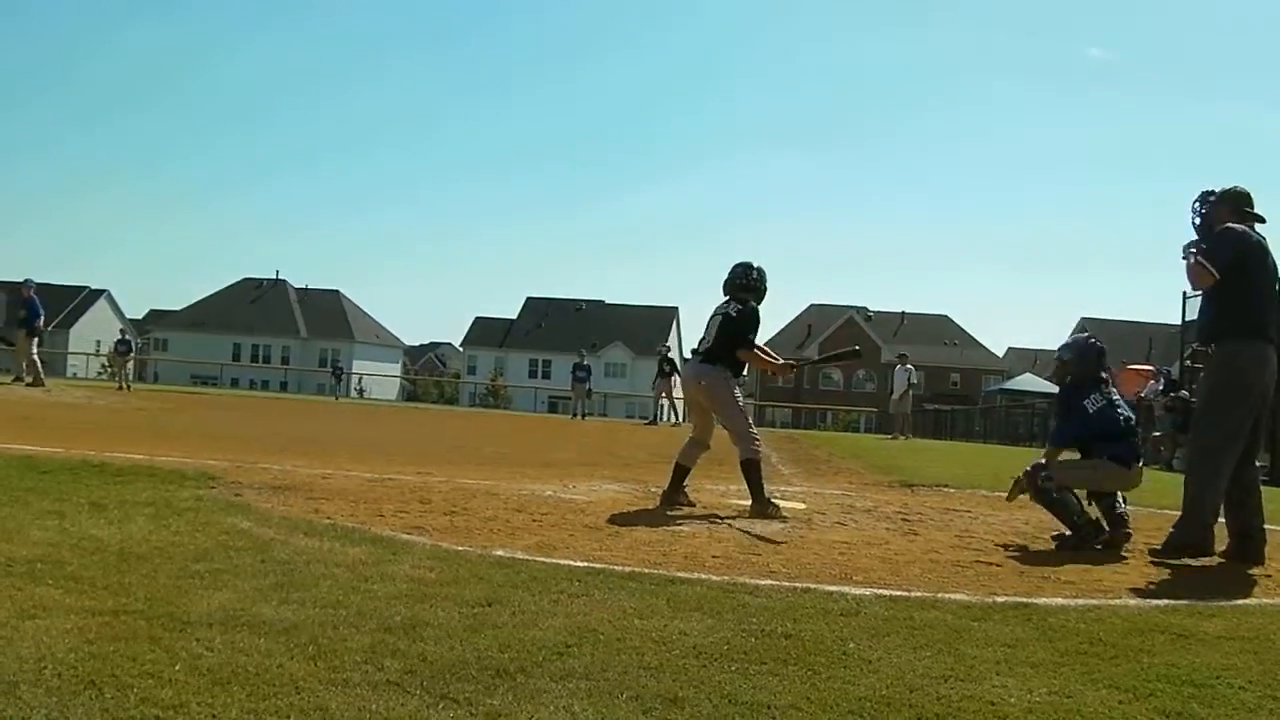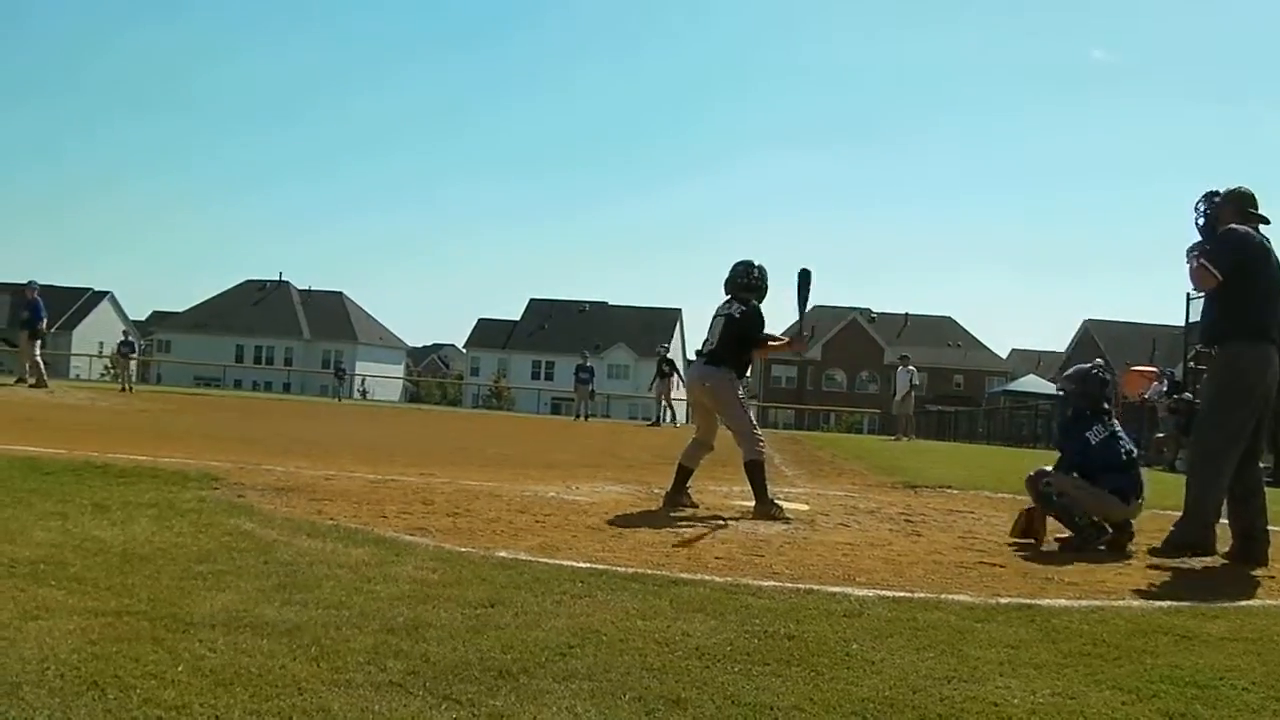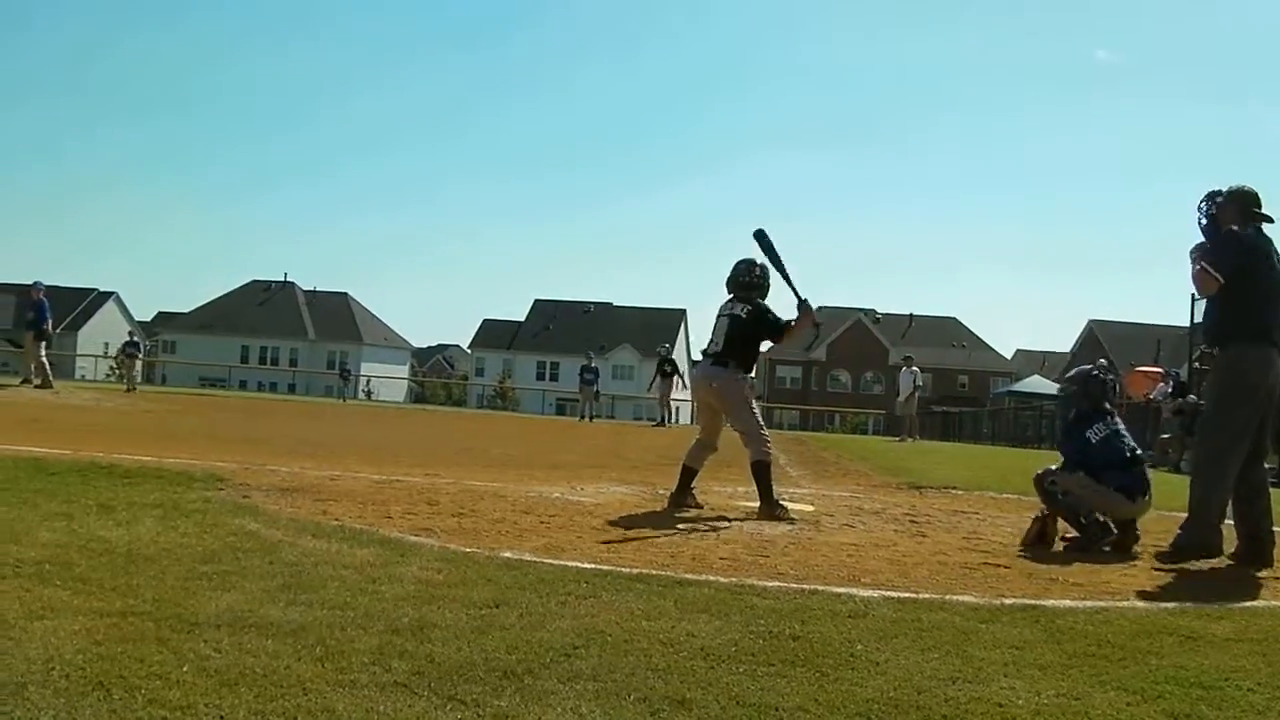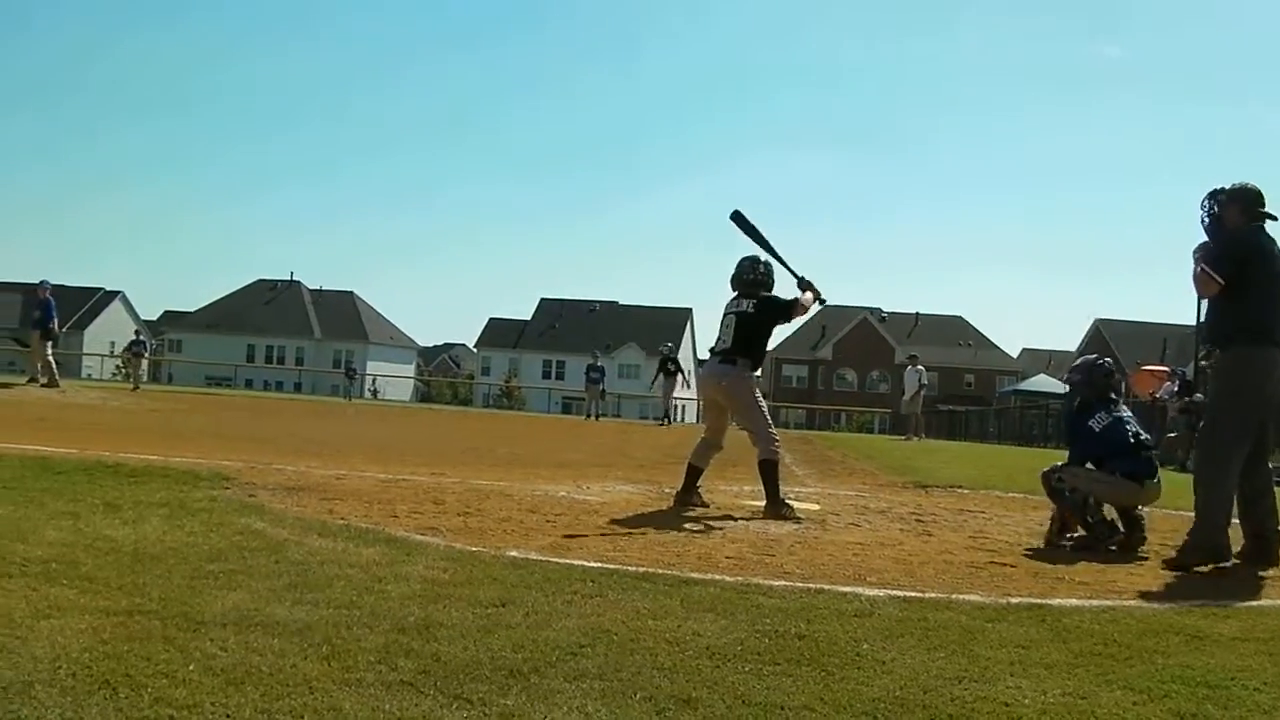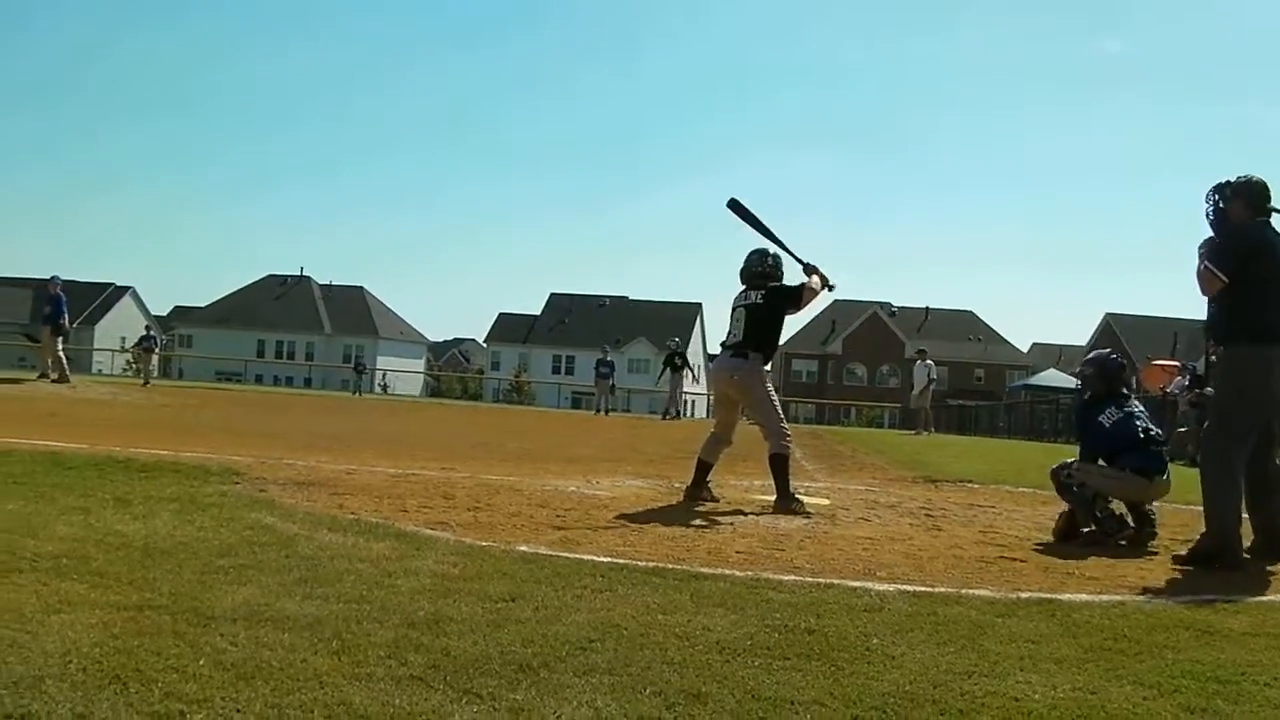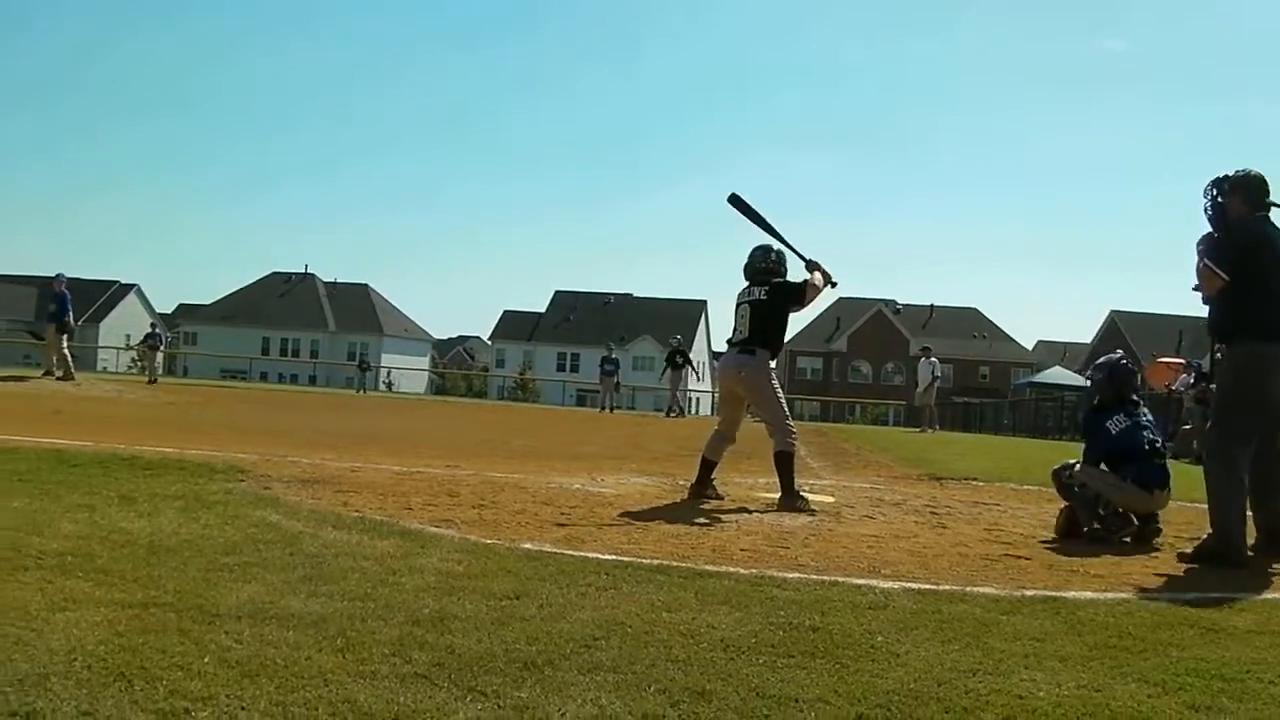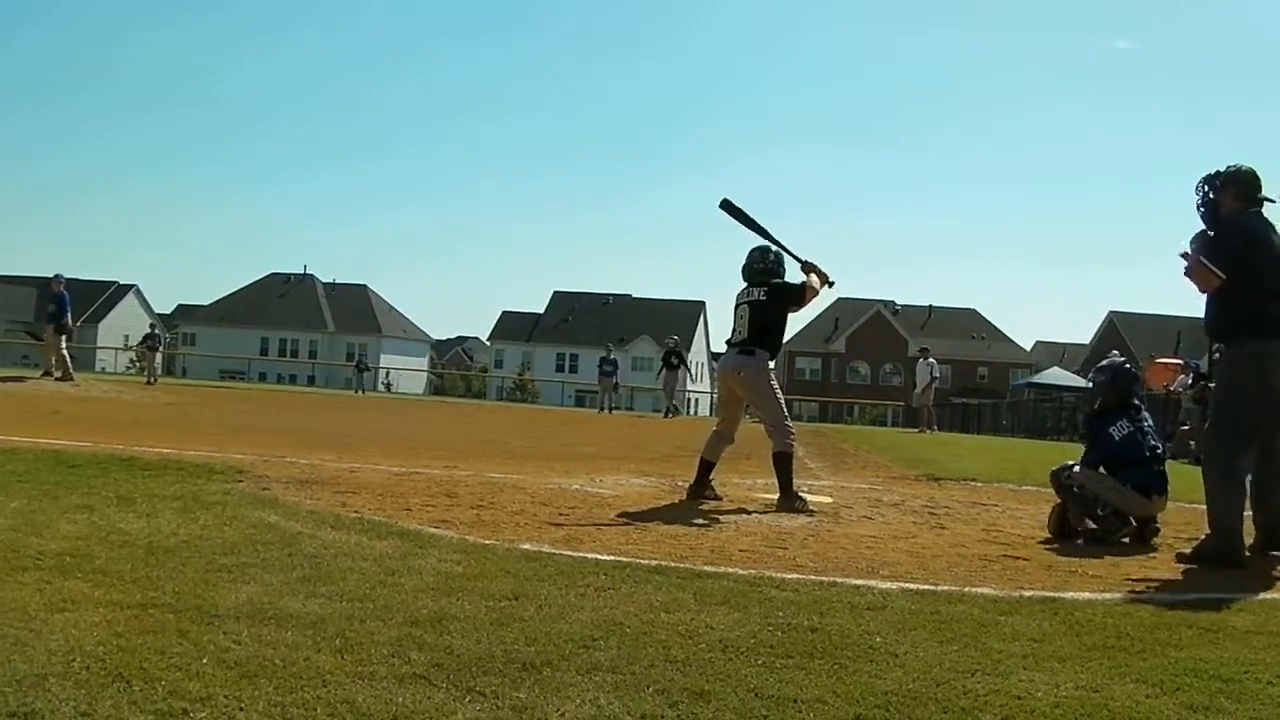
dt=0.1s
person 1, frame 1
left shoulder: (1230, 236)
left elbow: (1200, 280)
left wrist: (1191, 253)
left hip: (1236, 354)
left knee: (1209, 445)
right knee: (1242, 454)
left ankle: (1194, 533)
right ankle: (1247, 540)
person 1, frame 2
left shoulder: (1233, 237)
left elbow: (1204, 282)
left wrist: (1194, 256)
left hip: (1239, 355)
left knee: (1211, 446)
right knee: (1245, 455)
left ankle: (1194, 533)
person 1, frame 3
left shoulder: (1235, 238)
left elbow: (1206, 286)
left wrist: (1197, 257)
left hip: (1241, 357)
left knee: (1214, 447)
left ankle: (1200, 535)
person 1, frame 4
left shoulder: (1236, 239)
left elbow: (1206, 287)
left wrist: (1200, 257)
left hip: (1242, 357)
left knee: (1216, 450)
left ankle: (1209, 541)
person 1, frame 5
left shoulder: (1240, 235)
left elbow: (1209, 285)
left wrist: (1205, 253)
left hip: (1245, 354)
left knee: (1221, 448)
left ankle: (1221, 541)
person 1, frame 6
left shoulder: (1241, 232)
left elbow: (1211, 283)
left wrist: (1206, 250)
right wrist: (1213, 291)
left hip: (1248, 353)
left knee: (1224, 446)
left ankle: (1226, 541)
person 1, frame 7
left shoulder: (1236, 228)
left elbow: (1206, 282)
left wrist: (1199, 249)
right wrist: (1200, 265)
left hip: (1247, 351)
left knee: (1223, 446)
left ankle: (1224, 542)
person 2, frame 1
left shoulder: (723, 307)
right shoulder: (748, 310)
left elbow: (747, 346)
right elbow: (744, 352)
left wrist: (776, 361)
right wrist: (776, 366)
left hip: (692, 372)
right hip: (714, 376)
left knee: (700, 435)
right knee: (747, 438)
left ankle: (673, 491)
right ankle: (759, 502)
person 2, frame 2
left shoulder: (726, 307)
right shoulder: (750, 310)
left elbow: (754, 340)
right elbow: (756, 350)
left wrist: (783, 342)
right wrist: (789, 345)
left hip: (696, 374)
right hip: (719, 377)
left knee: (703, 437)
right knee: (751, 439)
left ankle: (676, 493)
right ankle: (763, 503)
person 2, frame 3
left shoulder: (728, 306)
right shoulder: (756, 309)
left elbow: (770, 330)
right elbow: (785, 334)
left wrist: (798, 321)
right wrist: (804, 318)
left hip: (702, 374)
right hip: (726, 377)
left knee: (707, 437)
right knee: (758, 440)
left ankle: (681, 493)
right ankle: (768, 504)
person 2, frame 4
left shoulder: (733, 303)
right shoulder: (763, 302)
left elbow: (775, 316)
right elbow: (799, 308)
left wrist: (806, 295)
right wrist: (809, 292)
left hip: (710, 371)
right hip: (734, 375)
left knee: (712, 436)
right knee: (766, 438)
left ankle: (686, 492)
right ankle: (774, 503)
person 2, frame 5
left shoulder: (742, 297)
right shoulder: (772, 293)
left elbow: (788, 304)
right elbow: (809, 292)
left wrist: (813, 281)
right wrist: (815, 276)
left hip: (721, 366)
right hip: (746, 368)
left knee: (722, 430)
right knee: (778, 433)
left ankle: (696, 487)
right ankle: (784, 497)
person 2, frame 6
left shoulder: (745, 293)
right shoulder: (776, 288)
left elbow: (793, 303)
right elbow: (812, 289)
left wrist: (818, 280)
right wrist: (816, 273)
left hip: (728, 362)
right hip: (752, 365)
left knee: (726, 428)
right knee: (783, 430)
left ankle: (701, 485)
right ankle: (788, 494)
person 2, frame 7
left shoulder: (744, 294)
right shoulder: (775, 289)
left elbow: (791, 304)
right elbow: (810, 290)
left wrist: (813, 281)
right wrist: (813, 274)
left hip: (727, 363)
right hip: (751, 365)
left knee: (724, 428)
right knee: (782, 431)
left ankle: (699, 485)
right ankle: (787, 495)
person 3, frame 1
left shoulder: (1073, 392)
right shoulder: (1106, 387)
left elbow: (1058, 442)
left wrist: (1036, 469)
left hip: (1113, 467)
right hip: (1131, 469)
left knee: (1038, 476)
left ankle: (1086, 533)
right ankle: (1119, 527)
person 3, frame 2
left shoulder: (1076, 423)
right shoulder: (1107, 418)
left elbow: (1063, 471)
left wrist: (1040, 505)
left hip: (1114, 501)
right hip: (1133, 500)
left knee: (1039, 481)
left ankle: (1091, 534)
right ankle: (1122, 529)
person 3, frame 3
left shoulder: (1077, 425)
right shoulder: (1110, 419)
left elbow: (1069, 471)
left wrist: (1050, 512)
left hip: (1122, 499)
right hip: (1141, 498)
left knee: (1046, 479)
left ankle: (1096, 533)
right ankle: (1126, 529)
person 3, frame 4
left shoulder: (1080, 416)
right shoulder: (1120, 409)
left elbow: (1076, 465)
left wrist: (1063, 510)
left hip: (1130, 486)
right hip: (1151, 487)
left knee: (1053, 477)
left ankle: (1104, 532)
right ankle: (1135, 528)
person 3, frame 5
left shoulder: (1090, 411)
right shoulder: (1132, 404)
left elbow: (1087, 461)
left hip: (1139, 482)
right hip: (1160, 482)
left knee: (1062, 473)
left ankle: (1113, 527)
right ankle: (1145, 522)
person 3, frame 6
left shoulder: (1099, 415)
right shoulder: (1140, 410)
left elbow: (1090, 465)
left wrist: (1083, 516)
left hip: (1138, 494)
right hip: (1161, 493)
left knee: (1063, 474)
left ankle: (1115, 524)
right ankle: (1148, 522)
person 3, frame 7
left shoulder: (1101, 420)
right shoulder: (1141, 414)
left elbow: (1088, 467)
left wrist: (1077, 517)
left hip: (1136, 498)
right hip: (1158, 498)
left knee: (1062, 475)
left ankle: (1113, 525)
right ankle: (1146, 523)
